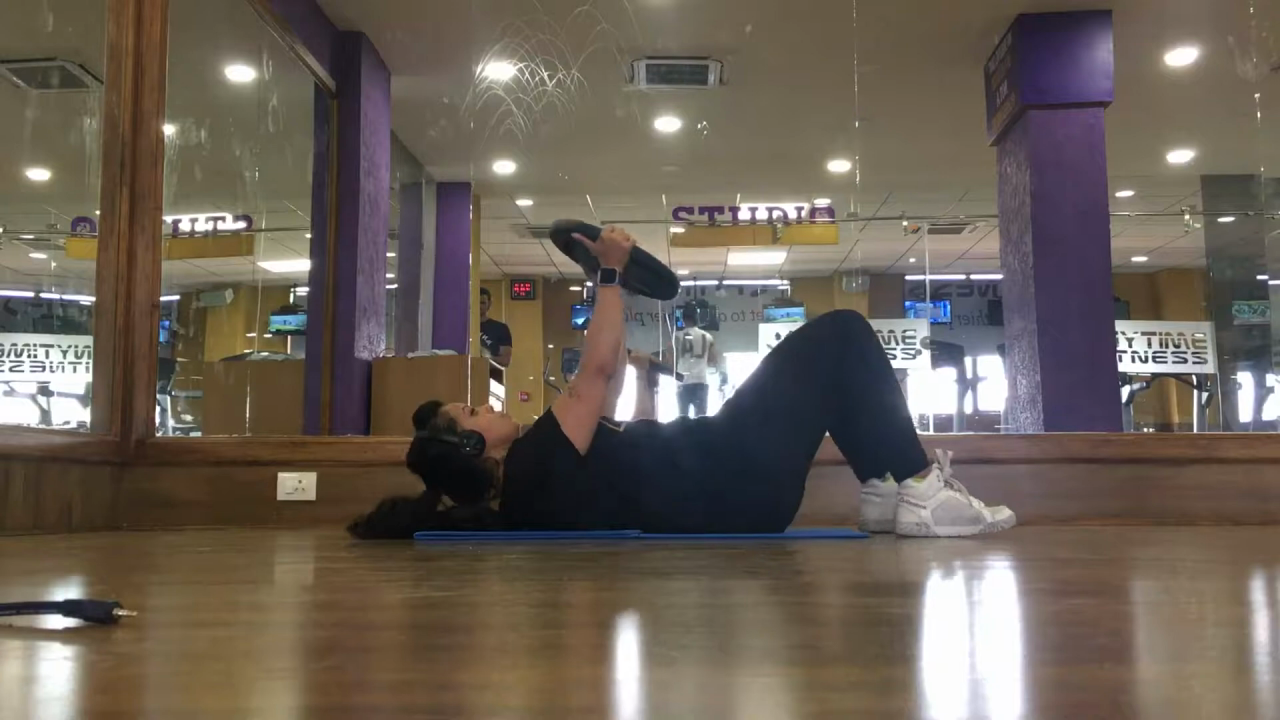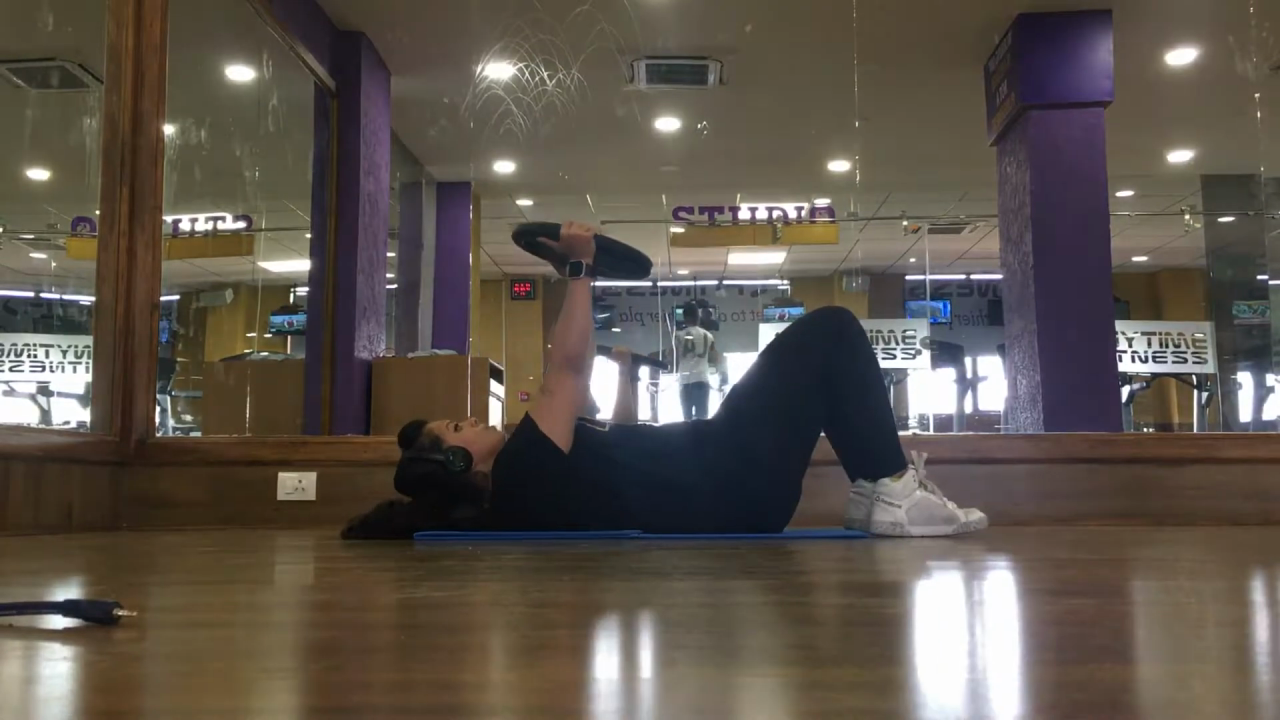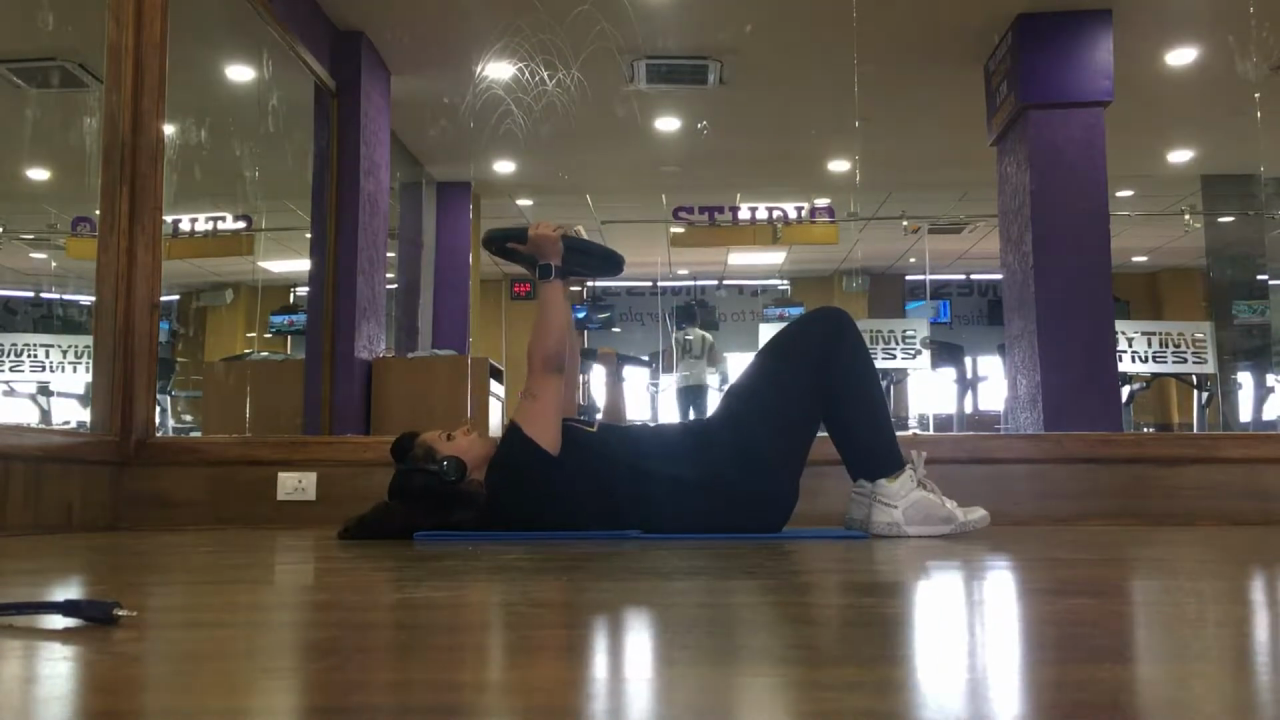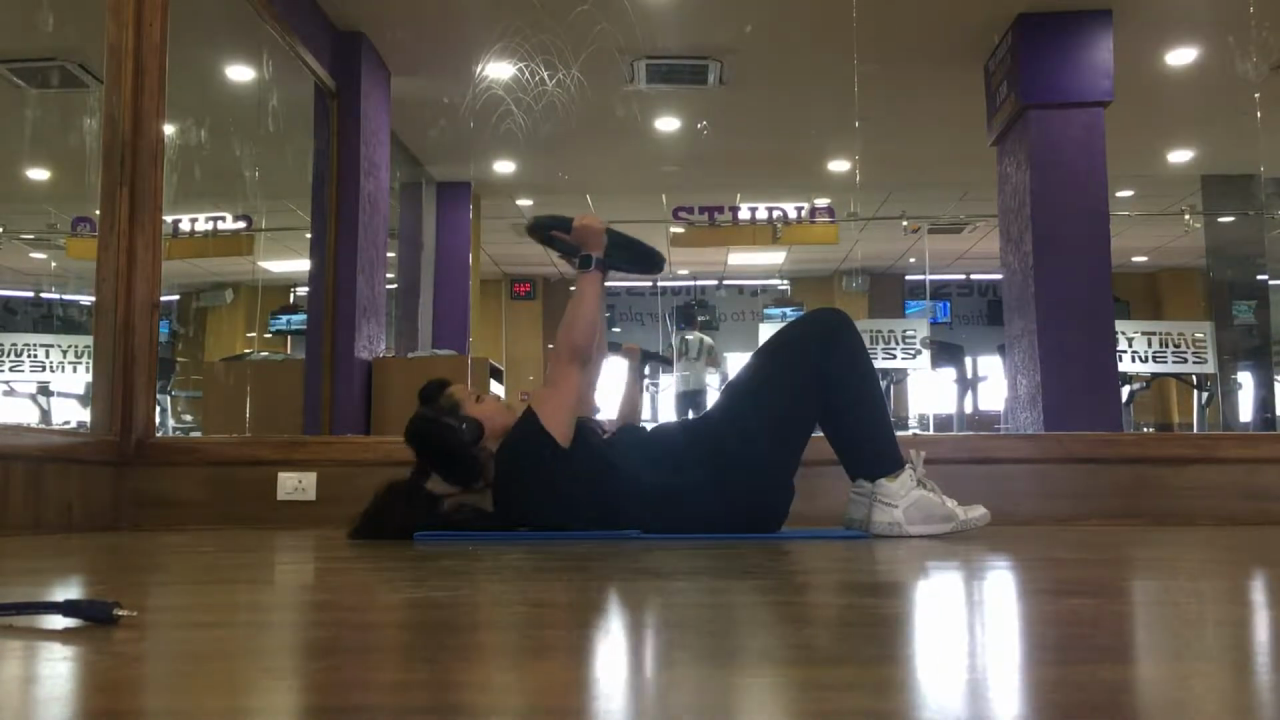
dt=0.7s
person 1, frame 1
left shoulder: (524, 485)
right shoulder: (535, 466)
right elbow: (594, 375)
right wrist: (610, 274)
left hip: (721, 481)
right hip: (740, 485)
left knee: (830, 349)
right knee: (842, 333)
left ankle: (882, 490)
right ankle: (920, 491)
person 1, frame 2
left shoulder: (515, 489)
right shoulder: (522, 473)
right elbow: (567, 368)
left wrist: (626, 375)
right wrist: (581, 268)
left hip: (719, 481)
right hip: (735, 486)
left knee: (821, 346)
right knee: (831, 330)
left ankle: (874, 491)
right ankle: (894, 493)
person 1, frame 3
left shoulder: (512, 487)
right shoulder: (517, 478)
left elbow: (560, 395)
right elbow: (546, 372)
left wrist: (562, 292)
right wrist: (549, 267)
left hip: (712, 478)
right hip: (729, 487)
left knee: (819, 342)
right knee: (827, 330)
left ankle: (879, 489)
right ankle: (892, 495)
person 1, frame 4
left shoulder: (515, 482)
right shoulder: (522, 463)
right elbow: (572, 359)
left wrist: (634, 374)
right wrist: (590, 262)
left hip: (711, 491)
right hip: (724, 490)
left knee: (816, 349)
right knee: (825, 332)
left ankle: (879, 487)
right ankle: (889, 492)
